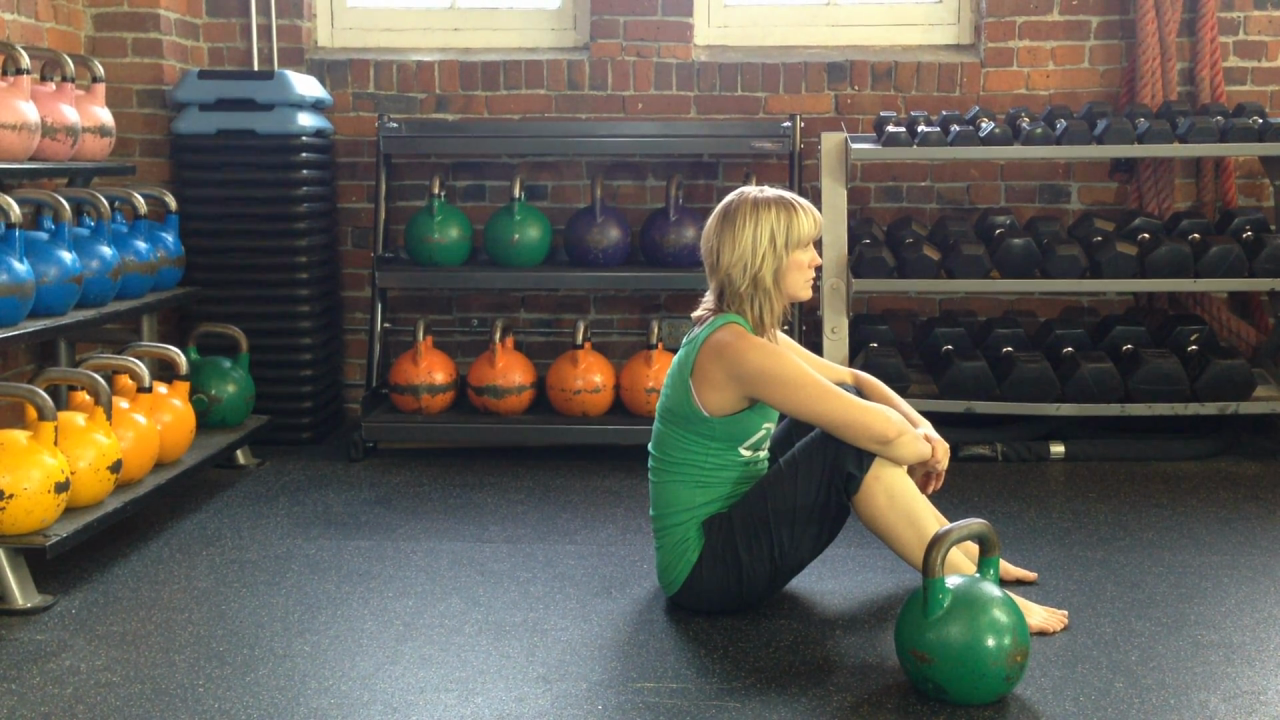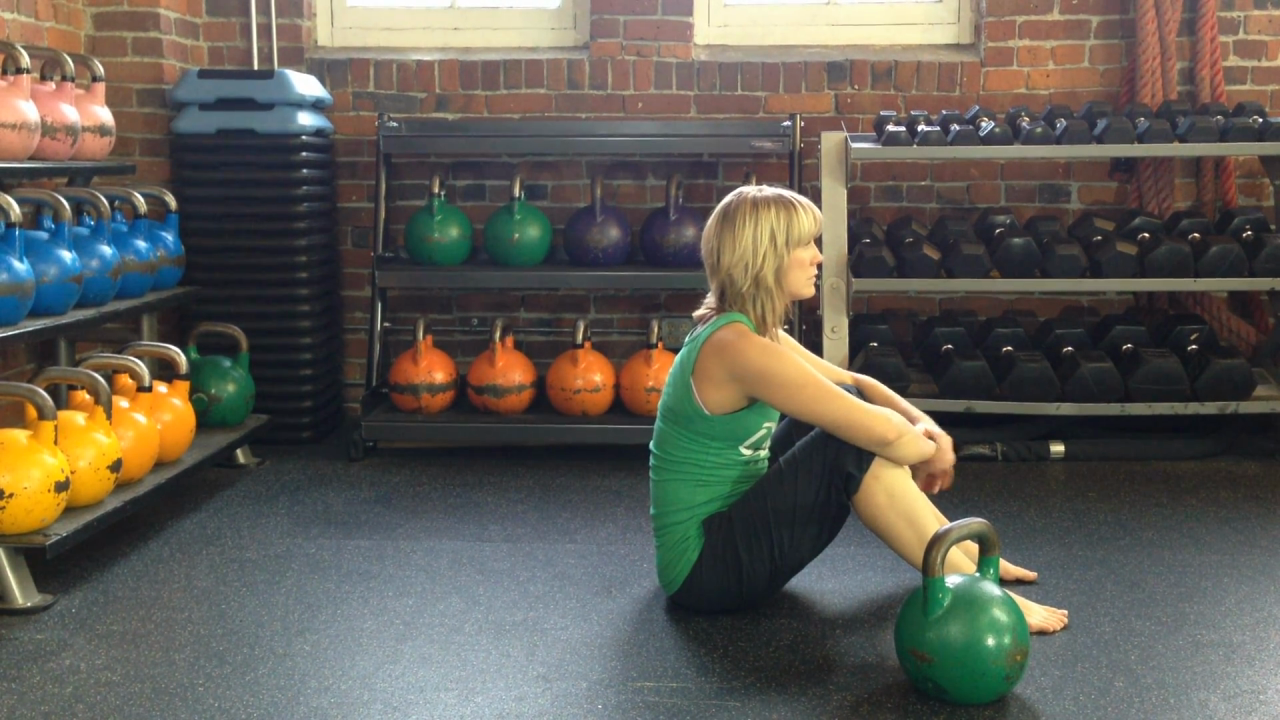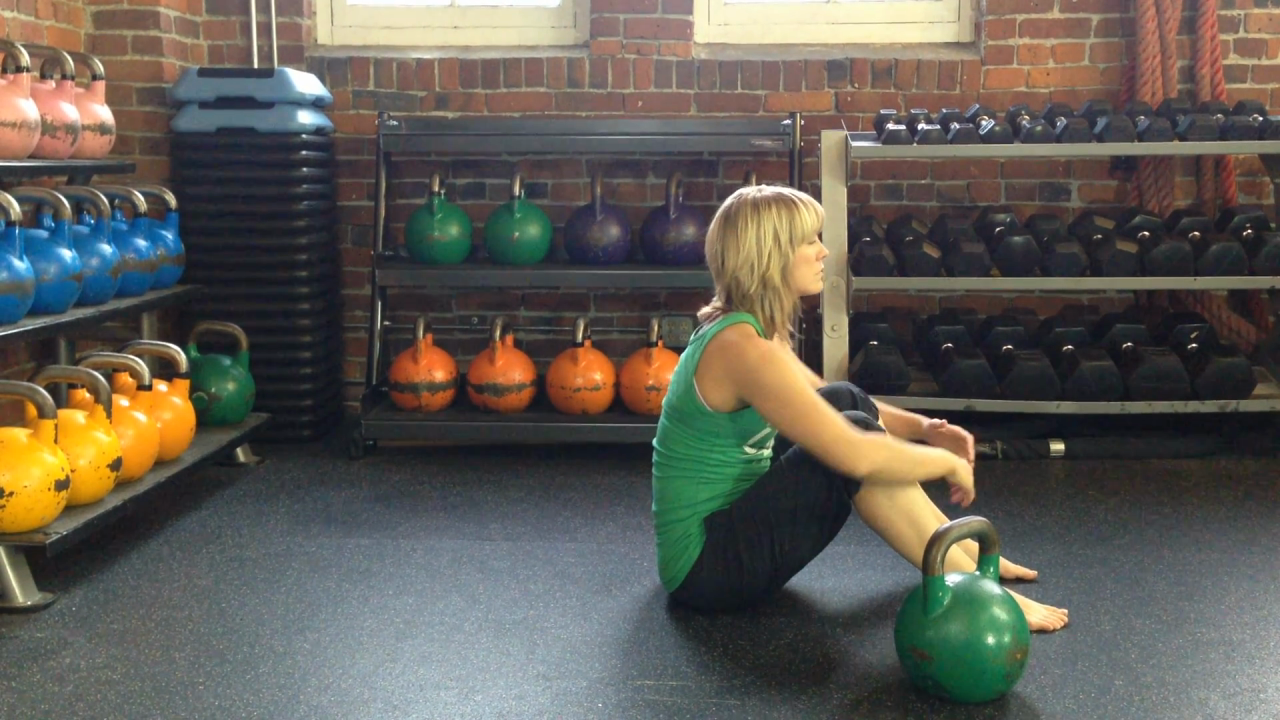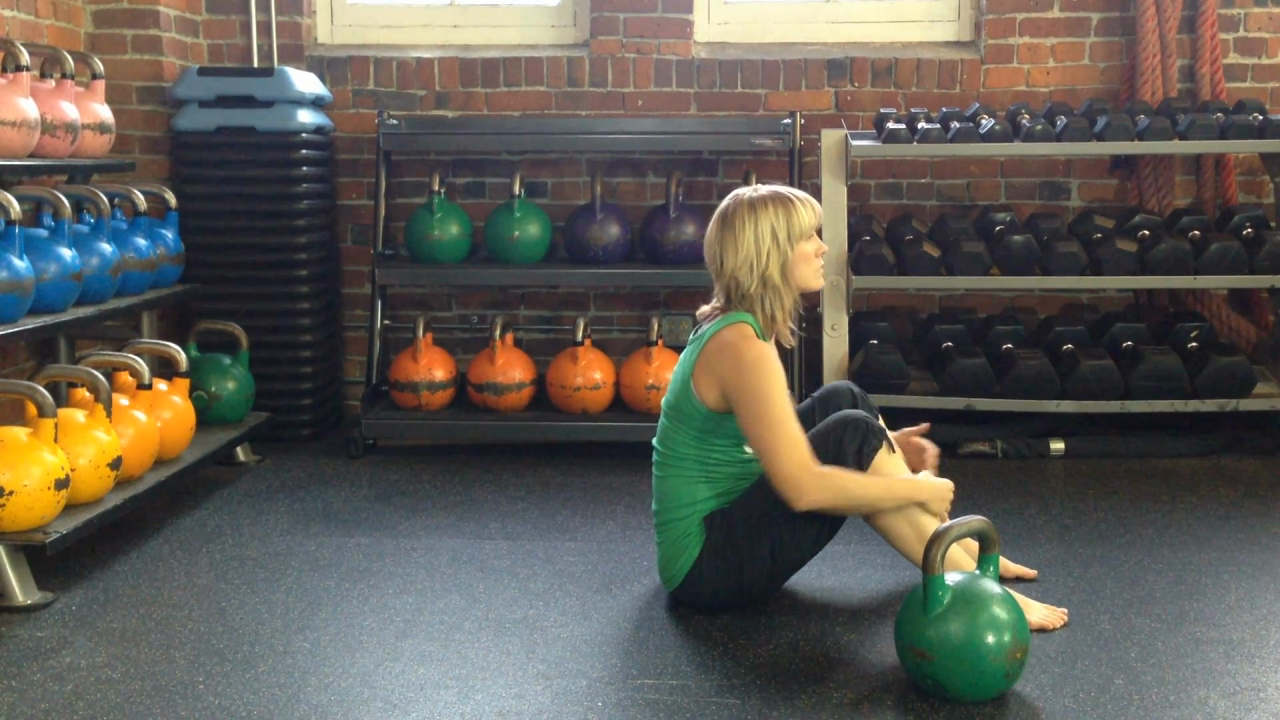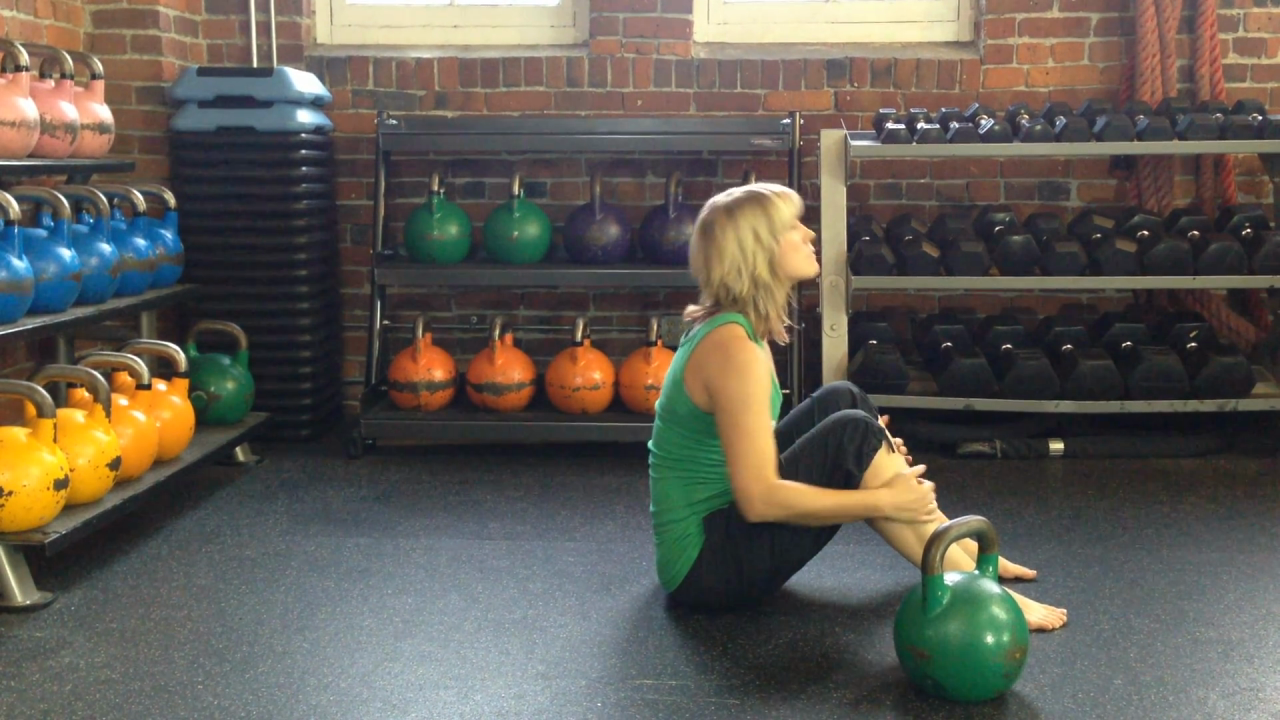
dt=0.2s
person 1, frame 1
left shoulder: (743, 331)
right shoulder: (737, 348)
left elbow: (854, 380)
right elbow: (878, 431)
left wrist: (922, 428)
right wrist: (923, 450)
left hip: (727, 525)
right hip: (705, 565)
left knee: (846, 406)
right knee: (854, 447)
left ankle: (963, 552)
person 1, frame 2
left shoulder: (741, 329)
right shoulder: (739, 347)
left elbow: (850, 384)
right elbow: (874, 430)
left wrist: (920, 421)
right wrist: (933, 448)
left hip: (727, 523)
right hip: (704, 564)
left knee: (846, 405)
right knee: (853, 448)
left ankle: (961, 551)
person 1, frame 3
left shoulder: (741, 328)
right shoulder: (744, 347)
left elbow: (823, 410)
right elbow: (855, 456)
left wrist: (918, 427)
right wrist: (945, 463)
left hip: (729, 523)
right hip: (706, 562)
left knee: (844, 400)
right knee: (855, 441)
left ankle: (961, 549)
person 1, frame 4
left shoulder: (738, 327)
right shoulder: (742, 348)
left elbow: (773, 438)
right elbow: (804, 489)
left wrist: (881, 444)
right wrist: (917, 489)
left hip: (727, 523)
right hip: (706, 561)
left knee: (841, 401)
right knee: (854, 436)
left ankle: (961, 548)
person 1, frame 5
left shoulder: (731, 328)
right shoulder: (733, 348)
right elbow: (759, 498)
left wrist: (868, 450)
right wrist: (884, 501)
left hip: (723, 527)
right hip: (706, 562)
left knee: (841, 401)
right knee: (854, 435)
left ankle: (961, 548)
